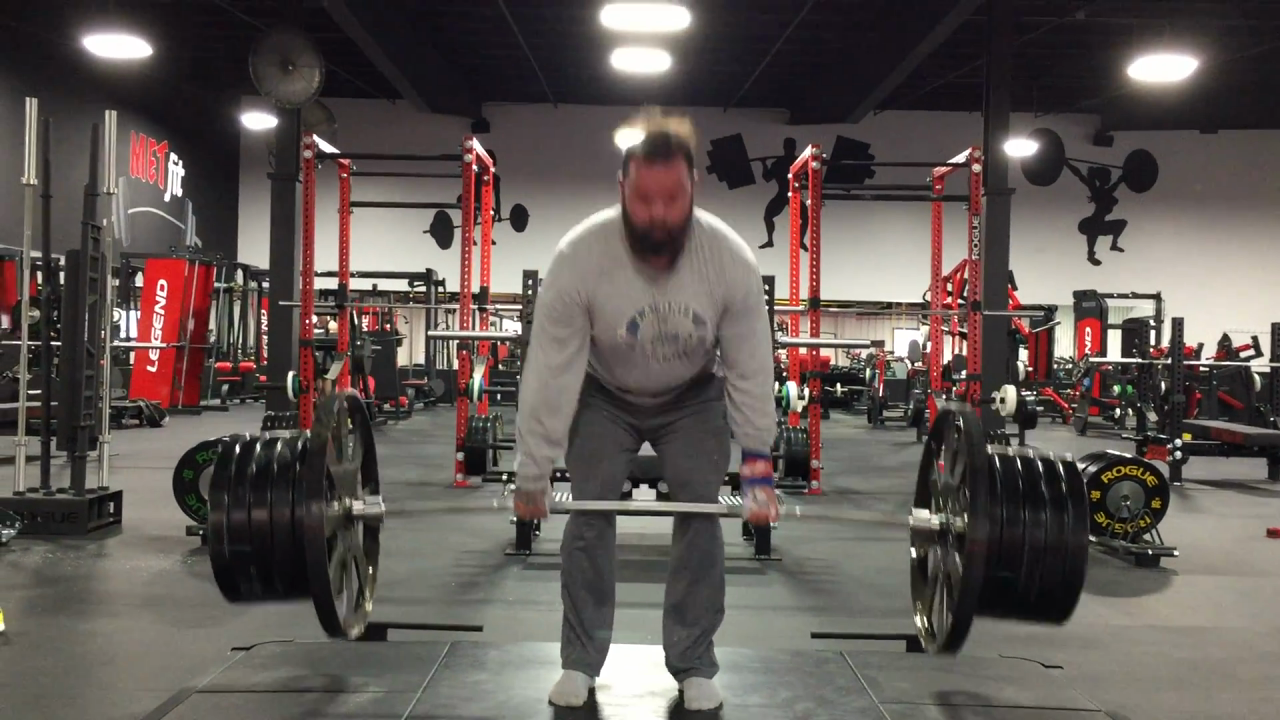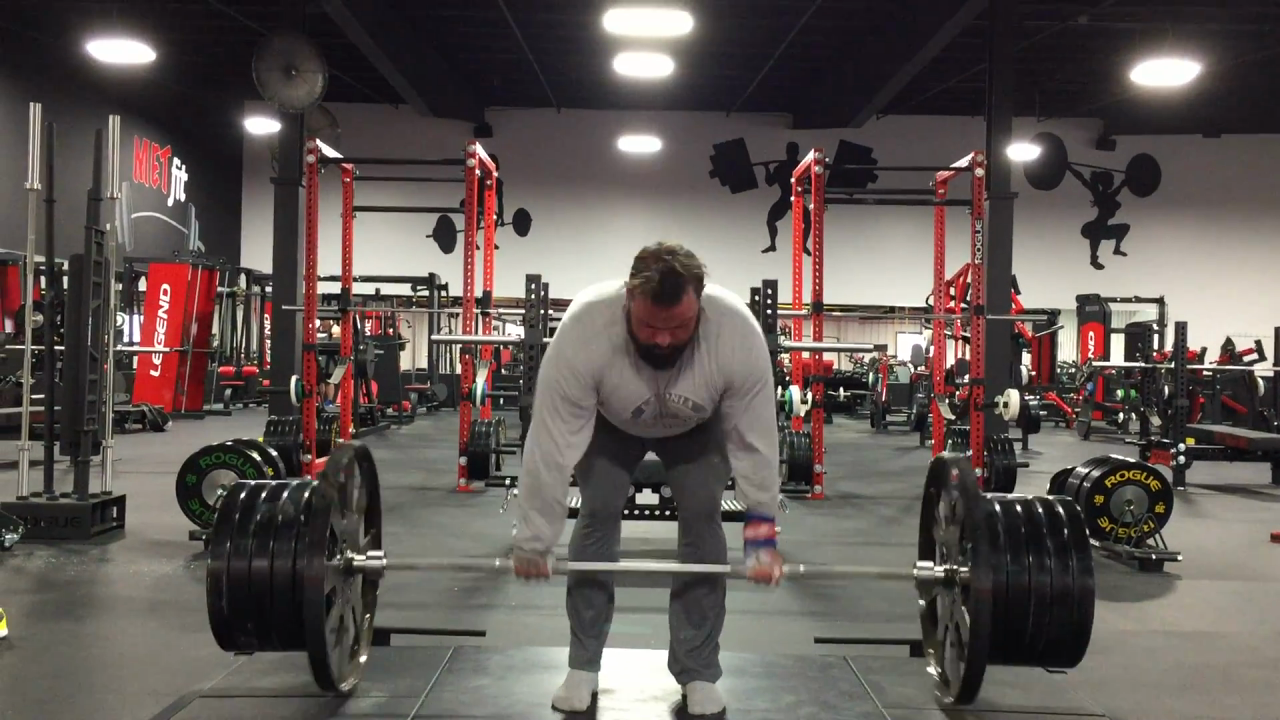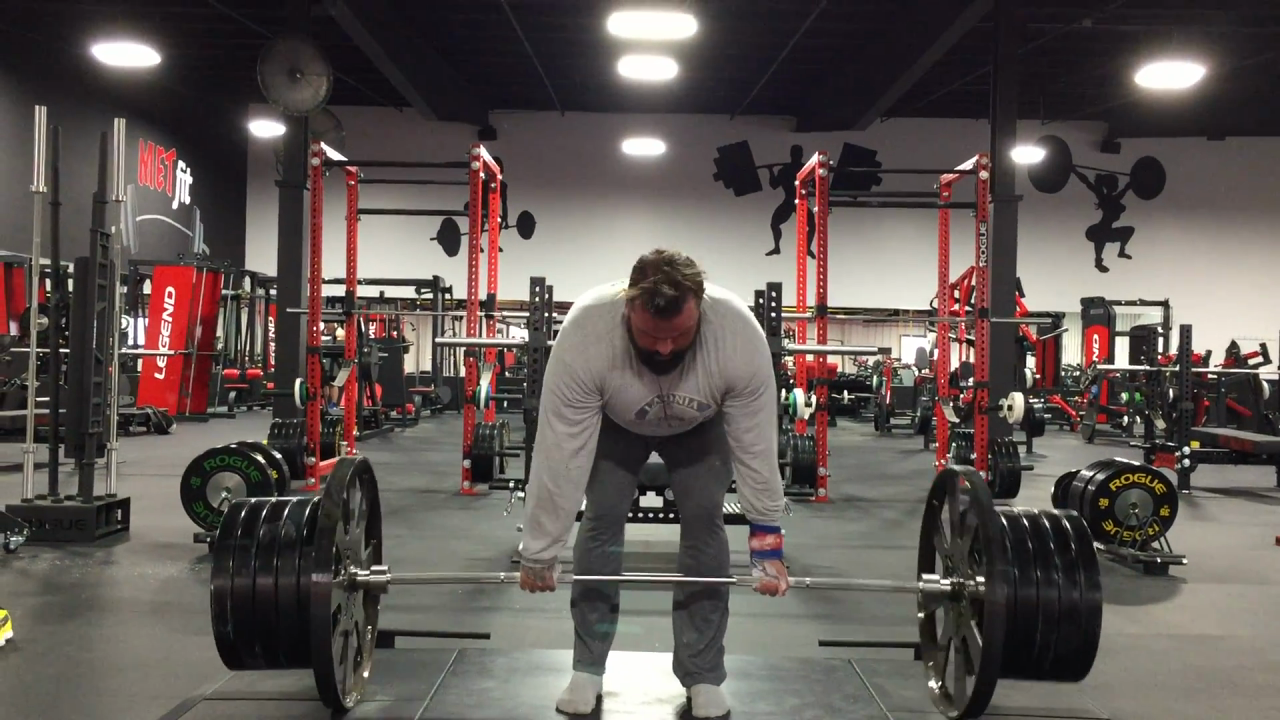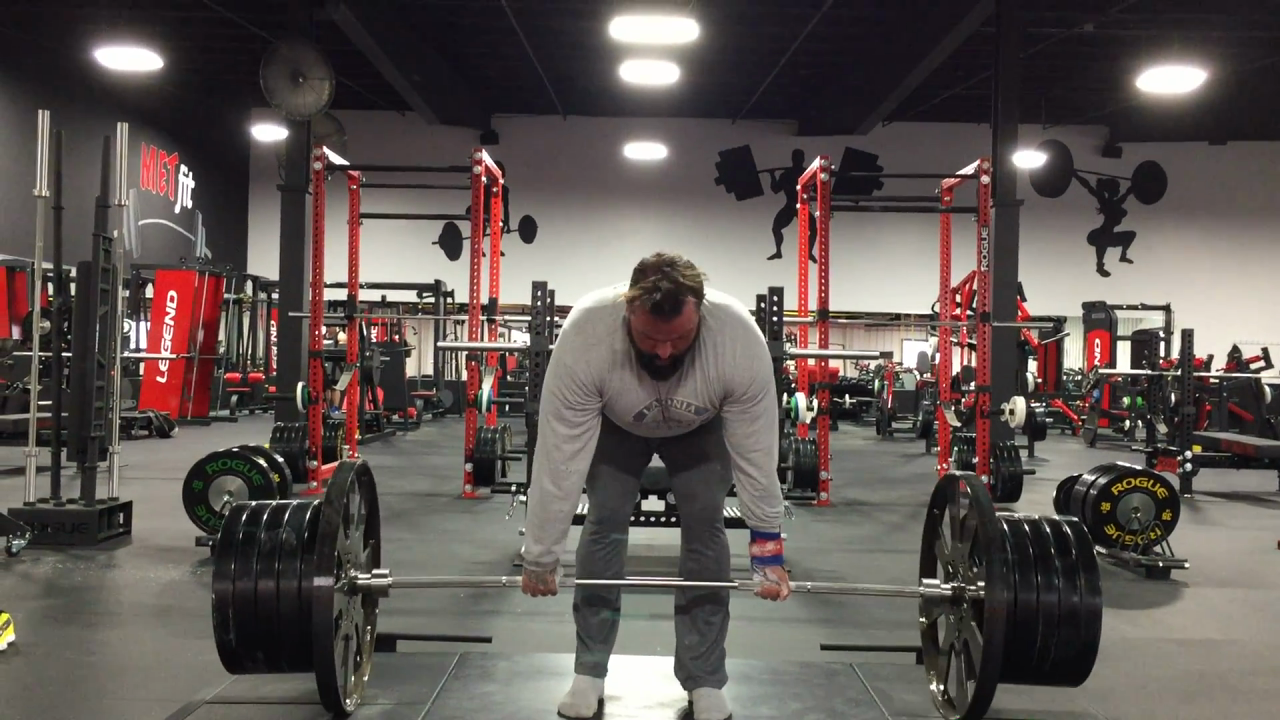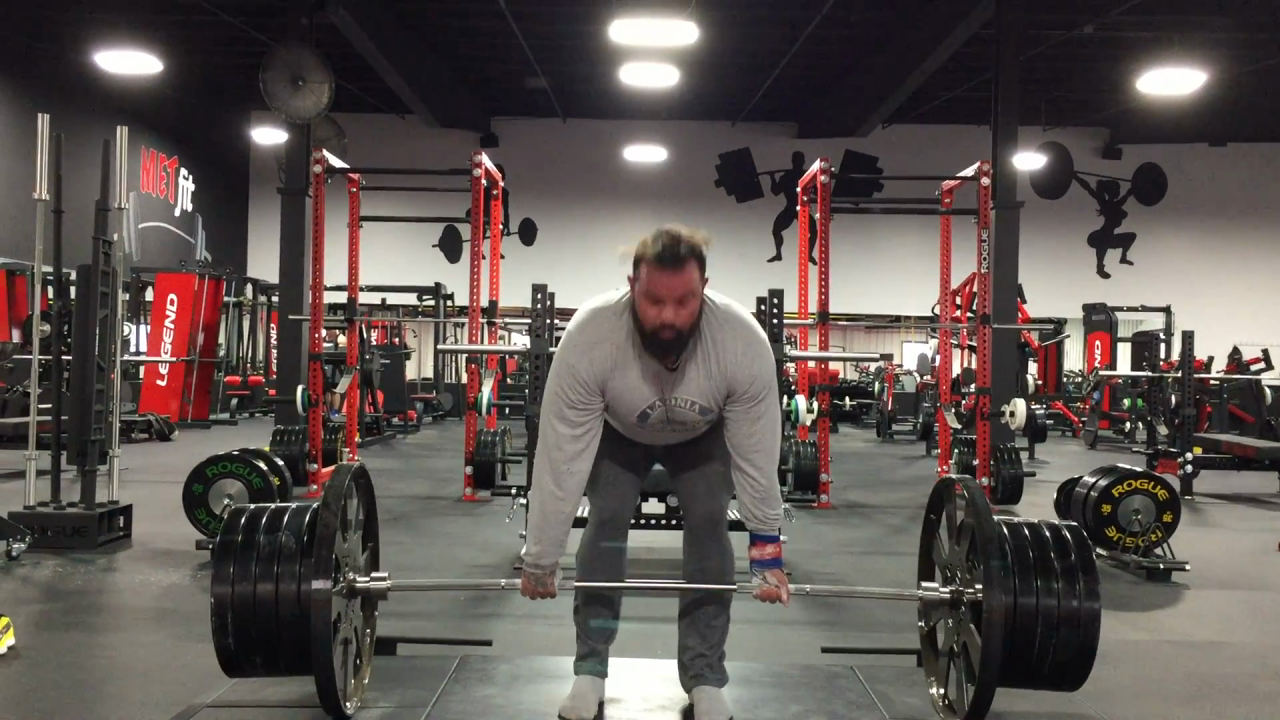
dt=0.3s
person 1, frame 1
left shoulder: (732, 260)
right shoulder: (579, 257)
left elbow: (751, 371)
right elbow: (550, 373)
left wrist: (758, 466)
right wrist: (533, 474)
left hip: (693, 397)
right hip: (604, 397)
left knee: (700, 516)
right knee: (590, 516)
left ankle: (694, 669)
right ankle: (579, 665)
person 1, frame 2
left shoulder: (739, 333)
right shoulder: (584, 330)
left elbow: (756, 440)
right elbow: (552, 447)
left wrist: (761, 534)
right wrist: (533, 543)
left hip: (696, 426)
right hip: (609, 424)
left knee: (701, 518)
right knee: (597, 515)
left ankle: (698, 672)
right ankle: (583, 665)
person 1, frame 3
left shoulder: (739, 335)
right shoulder: (585, 334)
left elbow: (756, 449)
right elbow: (560, 455)
left wrist: (767, 543)
right wrist: (539, 554)
left hip: (699, 424)
right hip: (613, 421)
left knee: (703, 520)
right knee: (601, 517)
left ankle: (703, 675)
right ankle: (587, 667)
person 1, frame 4
left shoulder: (740, 340)
right shoulder: (585, 336)
left elbow: (756, 454)
right elbow: (560, 457)
left wrist: (767, 550)
right wrist: (541, 557)
left hip: (699, 426)
right hip: (615, 423)
left knee: (704, 522)
right knee: (605, 521)
left ankle: (704, 678)
right ankle: (589, 670)
person 1, frame 5
left shoulder: (745, 343)
right shoulder: (587, 338)
left elbow: (756, 456)
right elbow: (562, 456)
left wrist: (767, 553)
right wrist: (540, 561)
left hip: (700, 439)
right hip: (618, 435)
left knee: (708, 528)
right knee: (604, 525)
left ankle: (704, 679)
right ankle: (589, 672)
